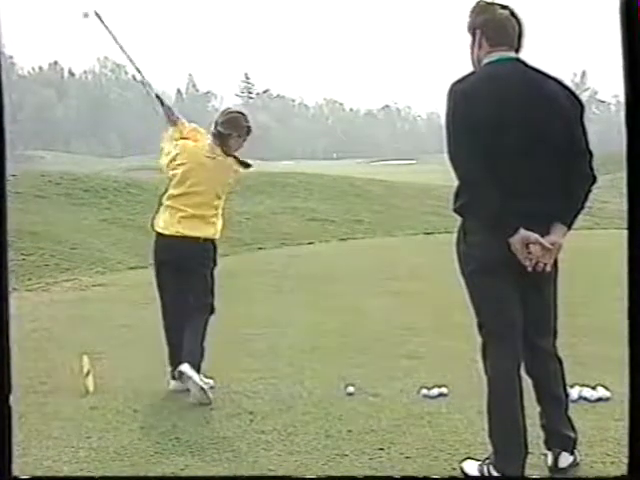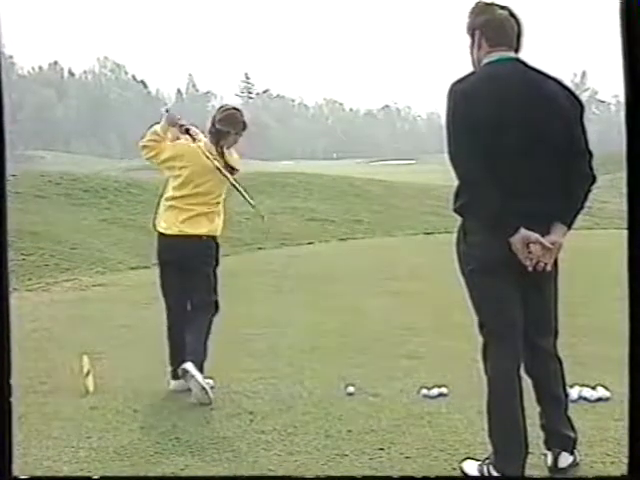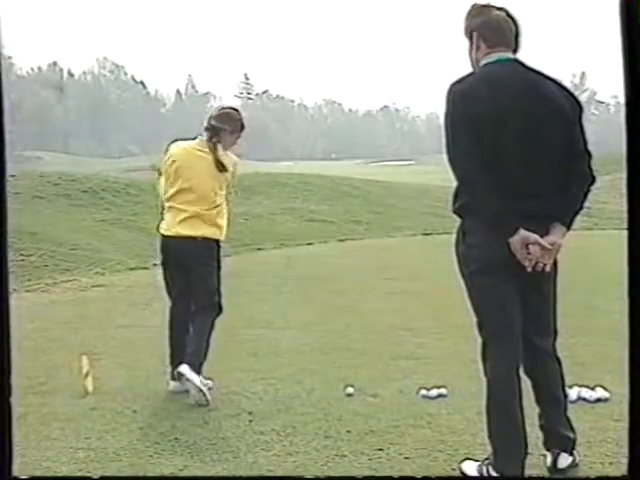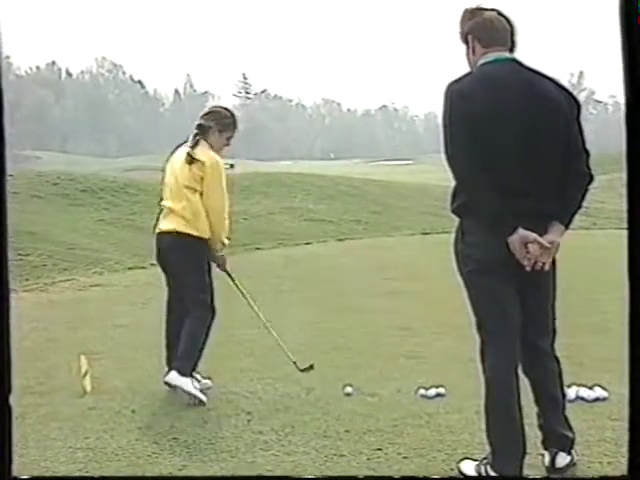
dt=0.4s
person 1, frame 1
left shoulder: (467, 91)
right shoulder: (558, 93)
left elbow: (470, 173)
right elbow: (582, 171)
left wrist: (510, 231)
right wrist: (556, 228)
left hip: (488, 237)
right hip: (542, 236)
left knee: (502, 349)
right knee: (542, 343)
person 1, frame 2
left shoulder: (468, 91)
right shoulder: (558, 93)
left elbow: (470, 172)
right elbow: (582, 170)
left wrist: (510, 231)
right wrist: (557, 227)
left hip: (488, 237)
right hip: (542, 235)
left knee: (503, 348)
right knee: (542, 343)
person 1, frame 3
left shoulder: (466, 92)
right shoulder: (556, 93)
left elbow: (469, 173)
right elbow: (581, 170)
left wrist: (509, 230)
right wrist: (556, 228)
left hip: (487, 237)
right hip: (542, 235)
left knee: (502, 348)
right knee: (541, 343)
person 1, frame 4
left shoulder: (464, 92)
right shoulder: (555, 92)
left elbow: (467, 172)
right elbow: (580, 169)
left wrist: (507, 229)
right wrist: (555, 226)
left hip: (486, 235)
right hip: (541, 235)
left knee: (500, 348)
right knee: (540, 342)
person 2, frame 1
left shoulder: (182, 150)
right shoulder: (232, 168)
left elbow: (168, 159)
left wrist: (174, 128)
right wrist: (183, 127)
left hip: (166, 241)
right hip: (198, 245)
left knee: (173, 308)
right knee: (199, 309)
left ankle: (179, 372)
right ankle: (189, 366)
person 2, frame 2
left shoulder: (184, 151)
right shoulder: (230, 163)
left elbow: (149, 148)
left wrist: (166, 125)
right wrist: (186, 130)
left hip: (169, 239)
right hip: (201, 242)
left knee: (176, 307)
right knee: (203, 307)
left ankle: (179, 372)
right ankle: (192, 363)
person 2, frame 3
left shoulder: (177, 151)
right shoulder: (229, 163)
left elbow: (166, 189)
left hip: (172, 240)
right hip: (203, 243)
left knee: (179, 306)
right knee: (206, 309)
left ankle: (179, 372)
right ankle: (191, 366)
person 2, frame 4
left shoulder: (179, 154)
right shoulder: (212, 162)
right elbow: (216, 210)
right wrist: (219, 247)
left hip: (166, 237)
right hip: (190, 241)
left knee: (178, 305)
right knee: (201, 308)
left ankle: (177, 370)
right ankle: (181, 371)
